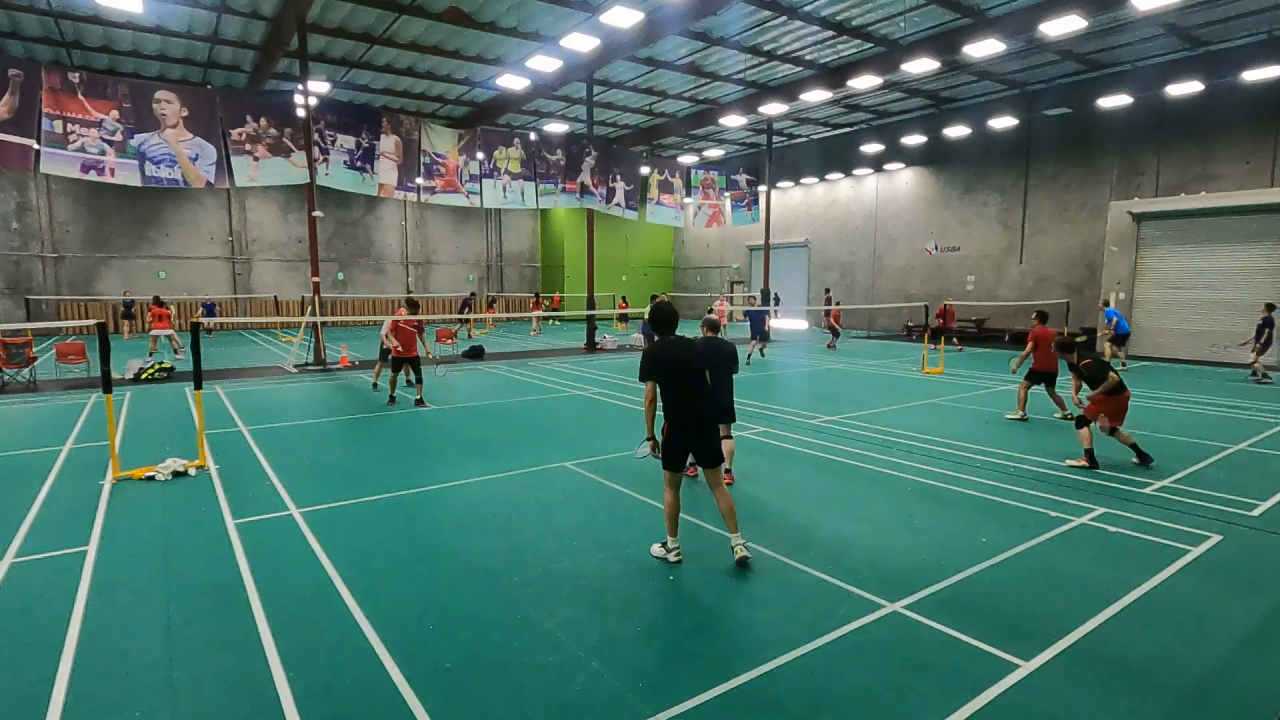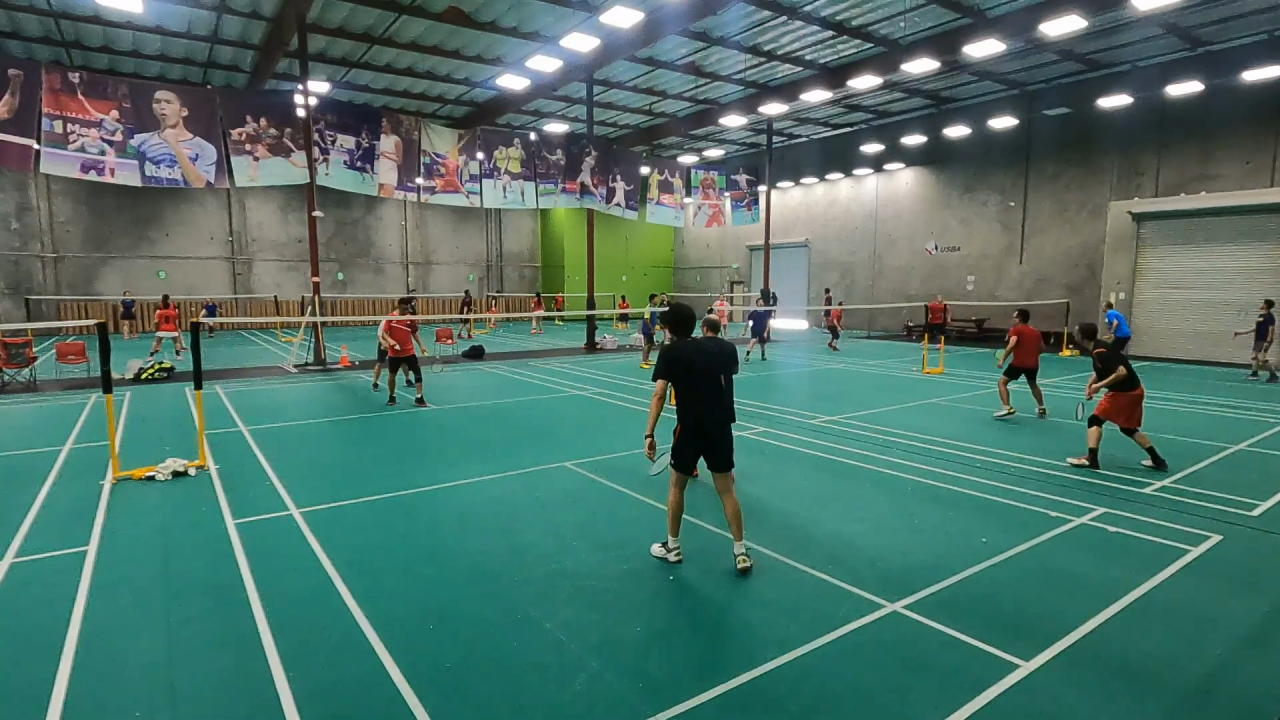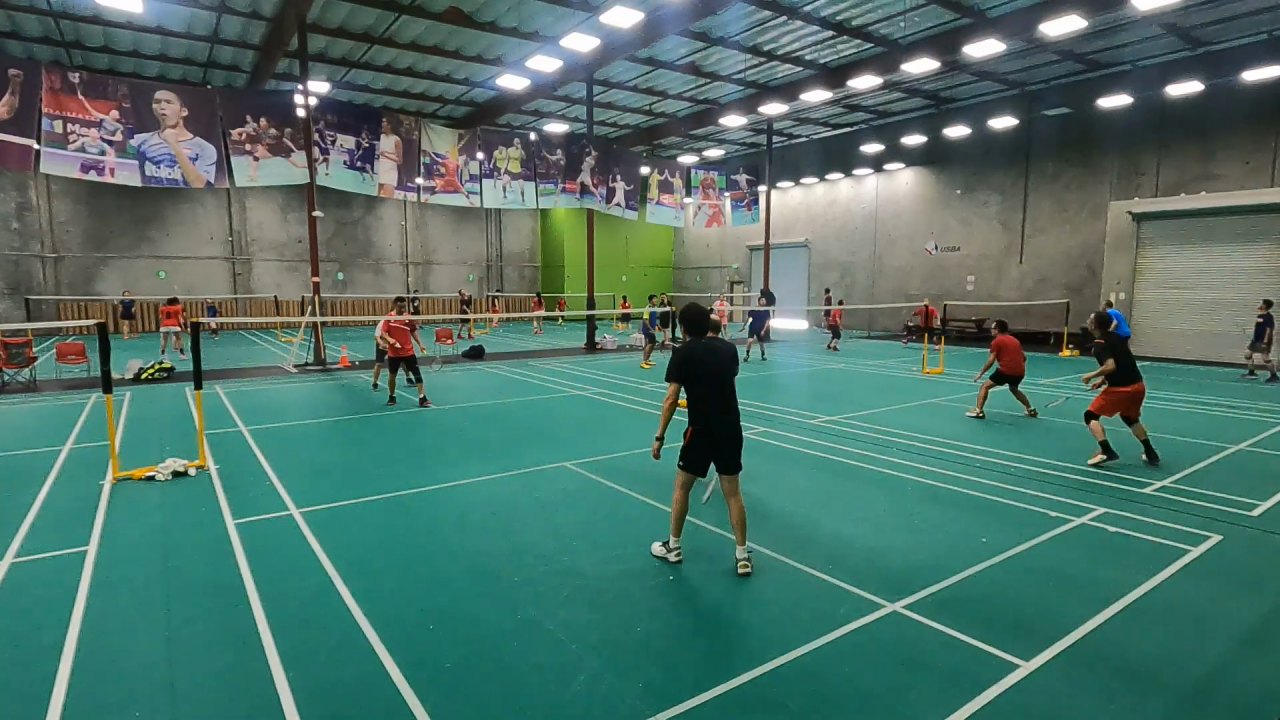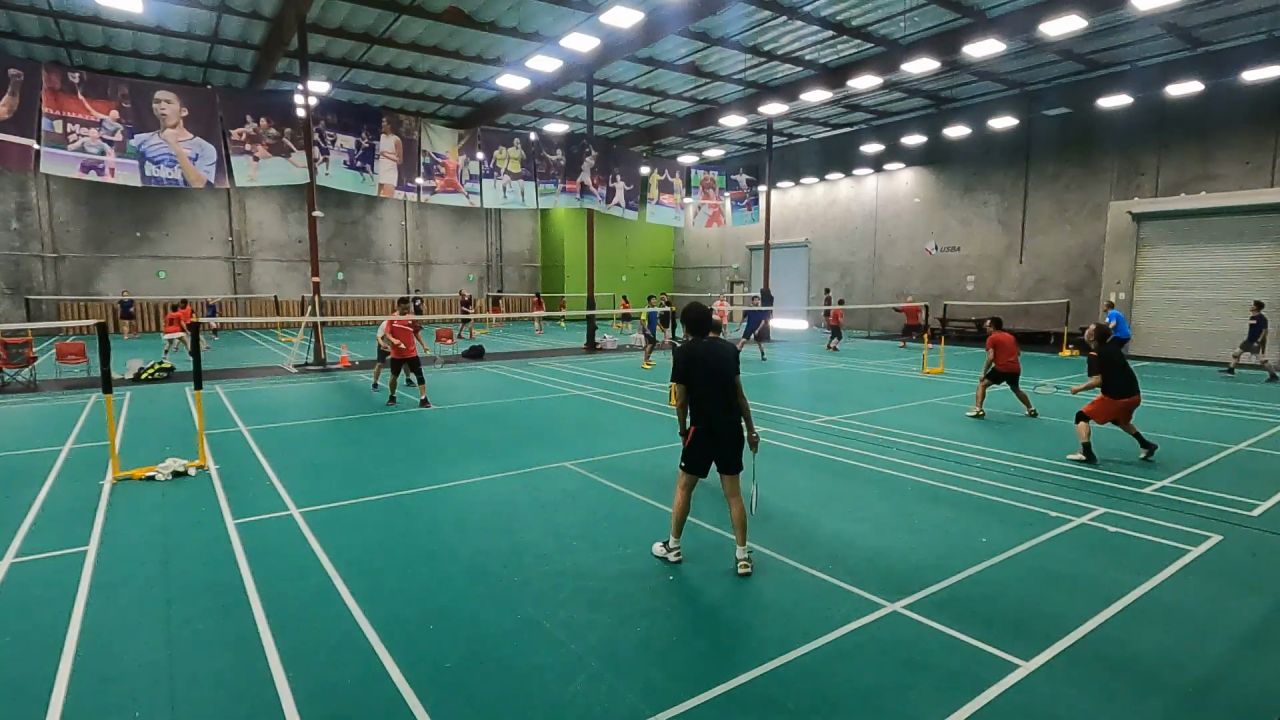
dt=0.2s
person 1, frame 1
left shoulder: (652, 352)
right shoulder: (695, 346)
left elbow: (650, 398)
right elbow: (707, 385)
left wrist: (650, 436)
left hip: (677, 425)
right hip: (706, 421)
left knee: (671, 487)
right knee: (717, 485)
left ankle: (672, 547)
right ankle: (738, 544)
person 1, frame 2
left shoulder: (670, 352)
right shoulder: (713, 348)
left elbow: (659, 395)
left wrist: (649, 434)
left hip: (690, 426)
right hip: (720, 424)
left knee: (677, 486)
right knee: (726, 490)
left ankle: (672, 547)
right ankle: (740, 553)
person 1, frame 3
left shoulder: (683, 353)
right shoulder: (727, 349)
left elbow: (672, 398)
left wrist: (660, 436)
left hip: (701, 429)
right hip: (731, 427)
left knee: (682, 487)
right knee: (733, 493)
left ankle: (673, 547)
right ankle: (742, 556)
person 1, frame 4
left shoulder: (684, 352)
right shoulder: (728, 349)
left elbow: (680, 401)
right elbow: (739, 393)
left wrist: (682, 431)
right wrist: (750, 429)
left hip: (702, 429)
right hip: (732, 427)
left knee: (684, 488)
right knee: (733, 492)
left ankle: (673, 547)
right ankle: (742, 557)
